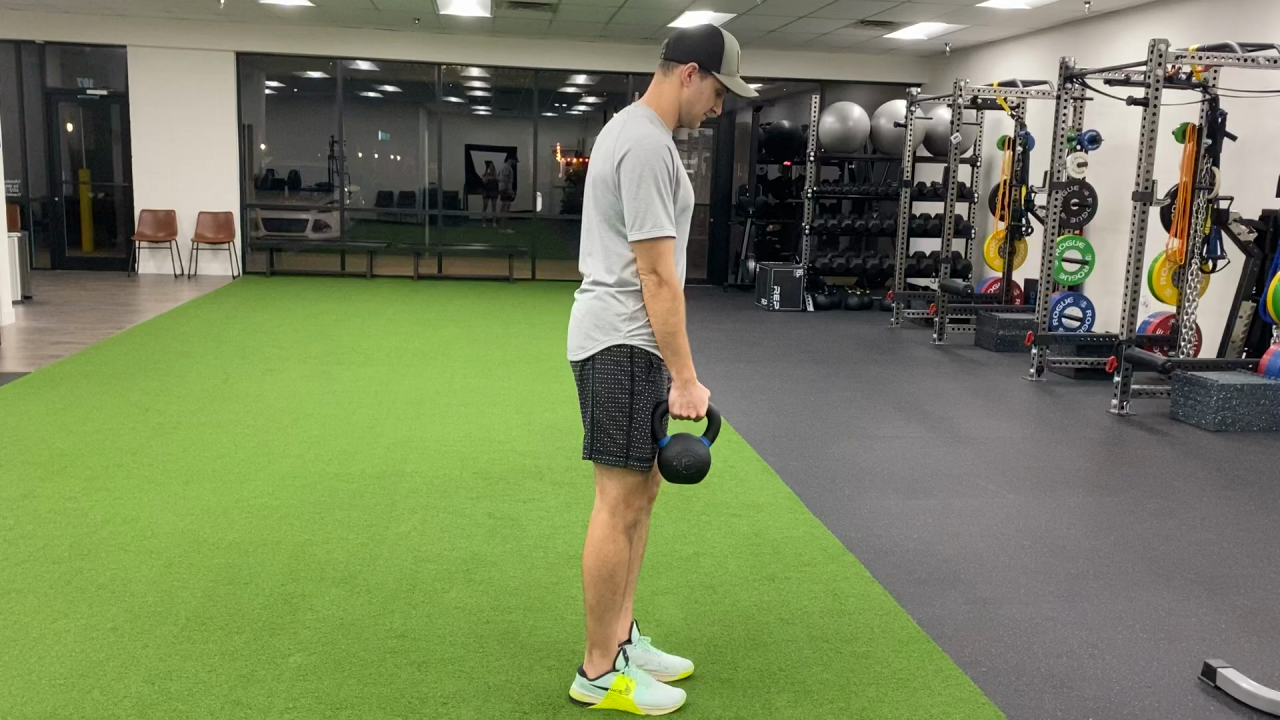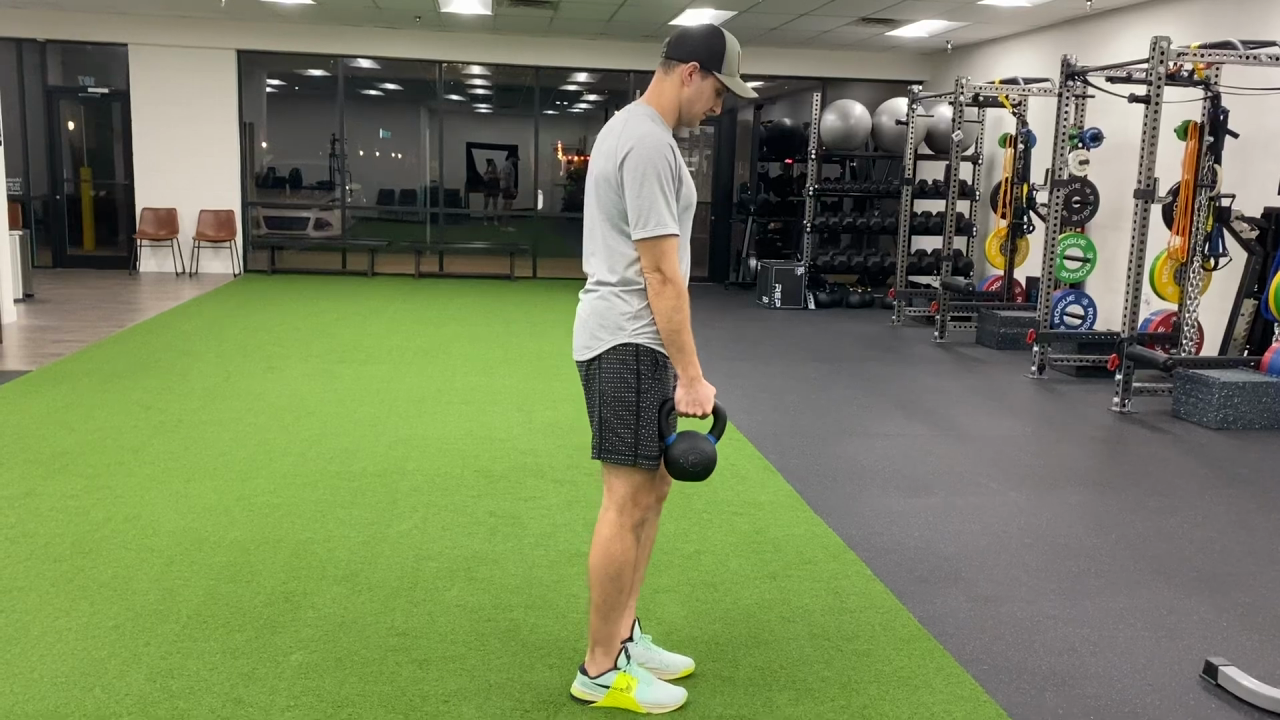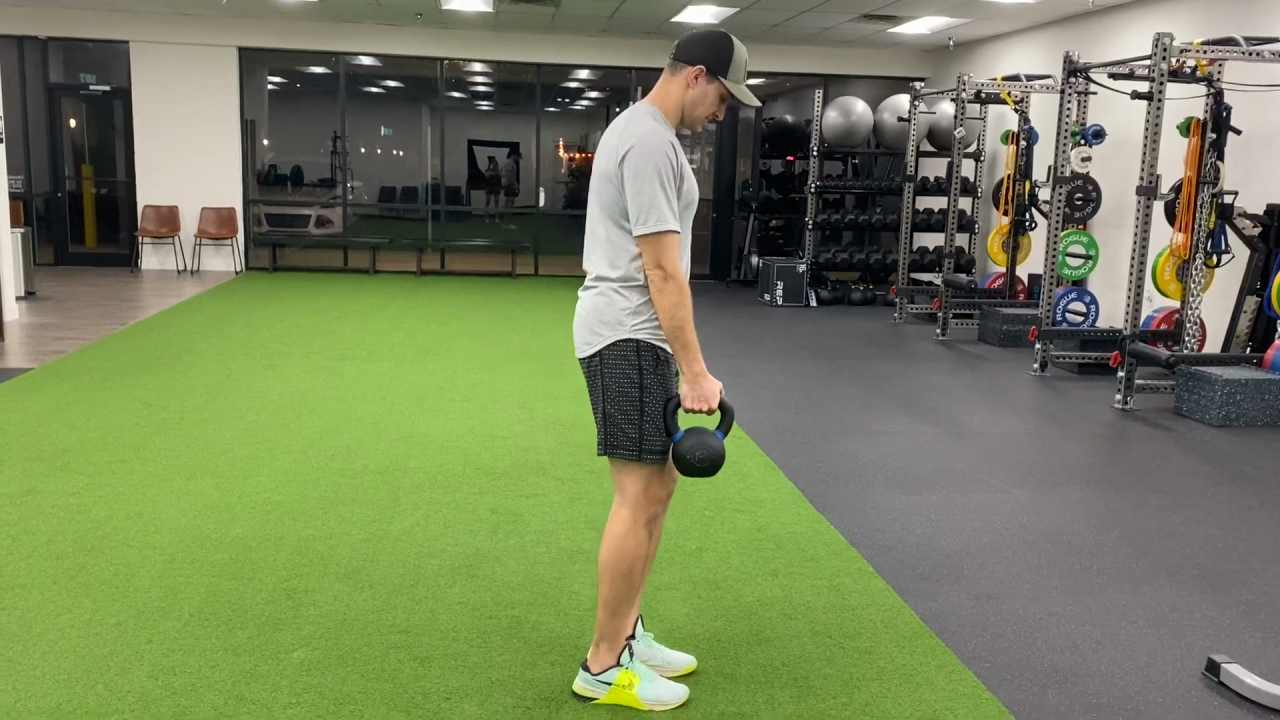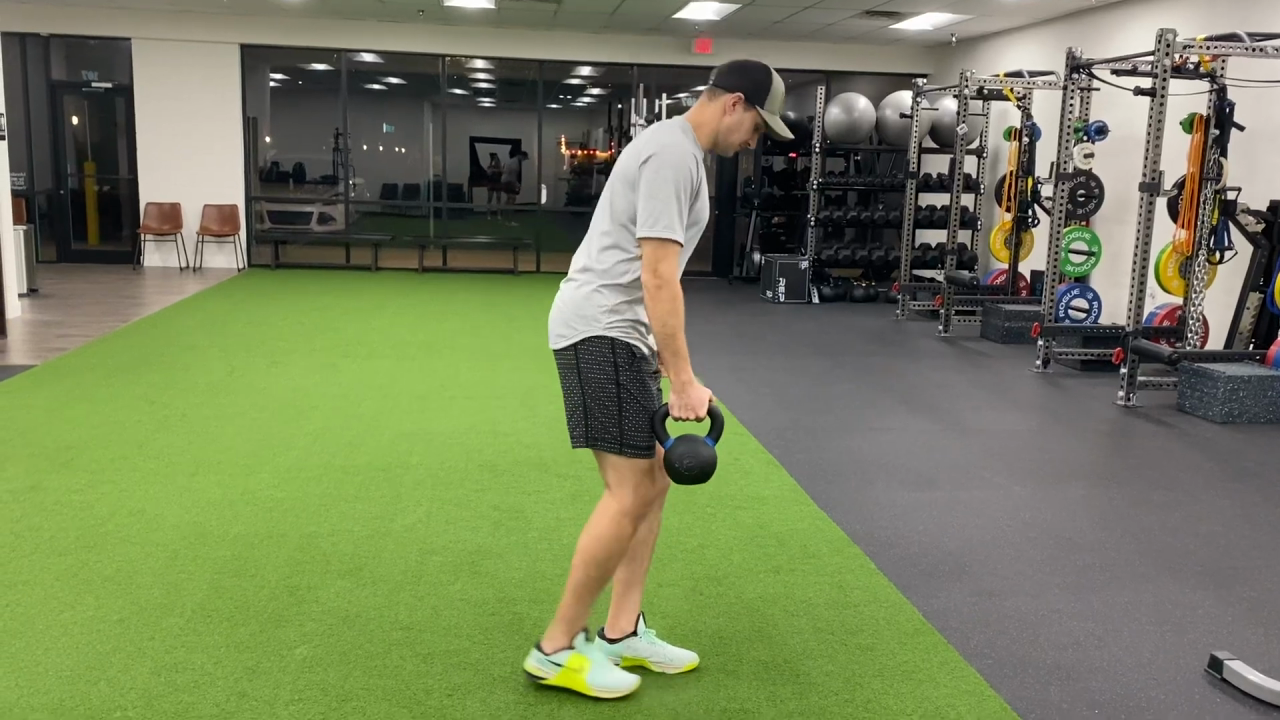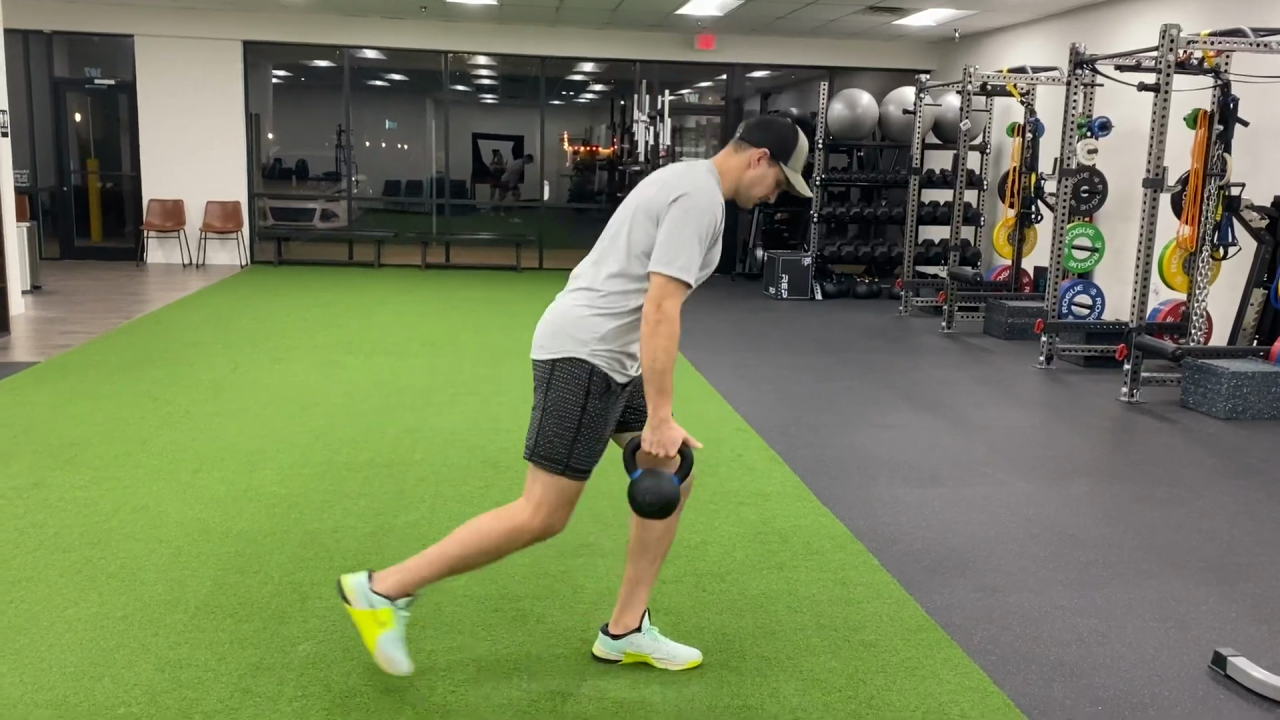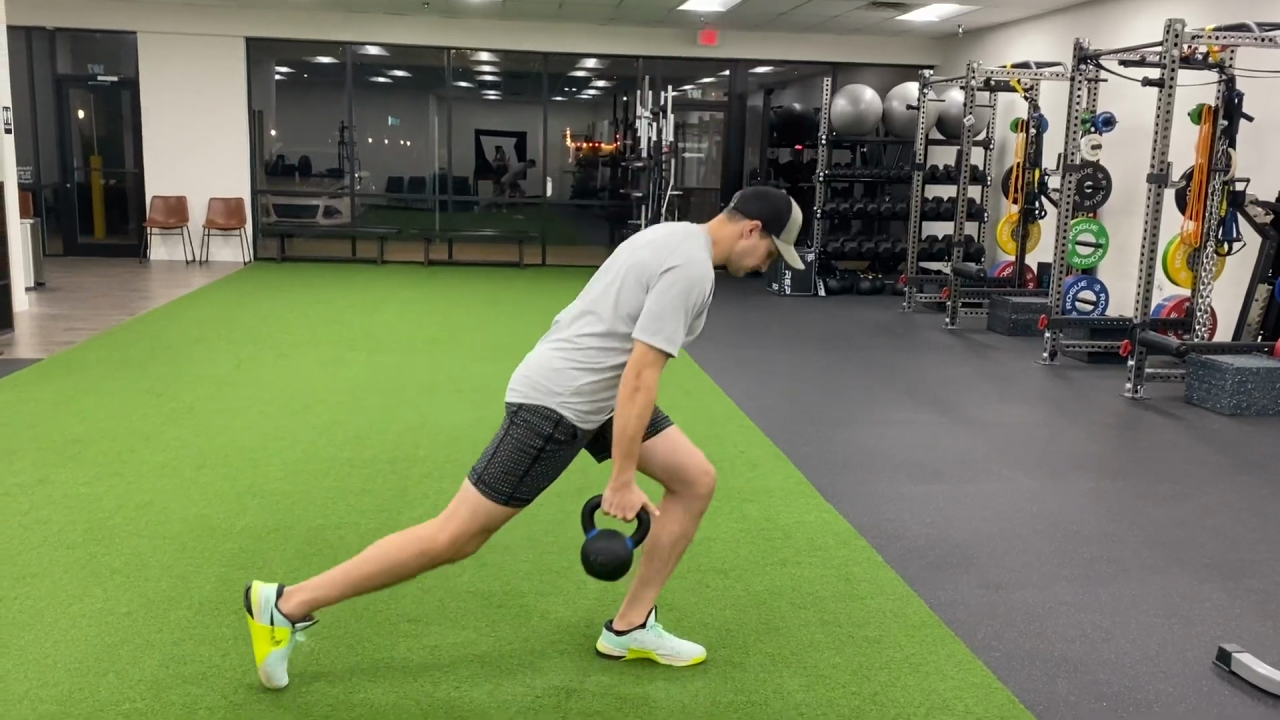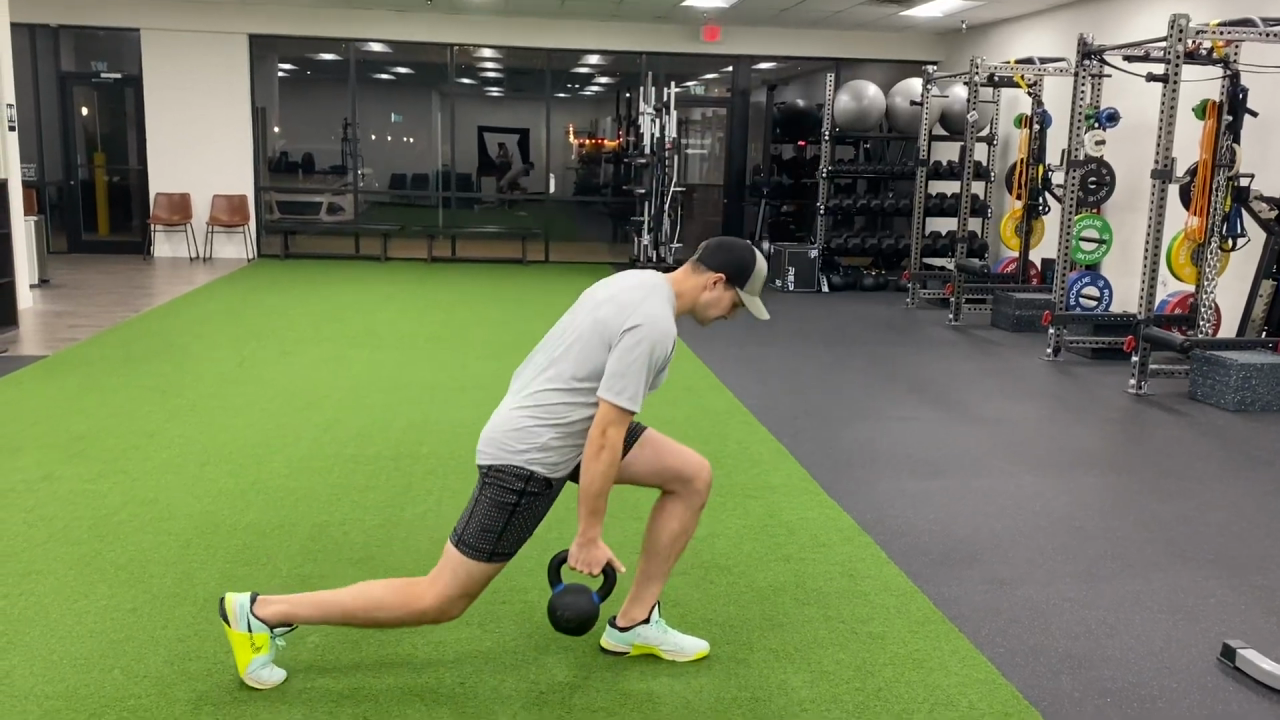
dt=0.2s
person 1, frame 1
left shoulder: (630, 131)
right shoulder: (648, 145)
right elbow: (658, 275)
left wrist: (672, 369)
right wrist: (685, 379)
left hip: (621, 339)
right hip: (623, 344)
left knee: (639, 496)
right knee: (619, 508)
left ankle: (621, 641)
person 1, frame 2
left shoulder: (630, 128)
right shoulder: (649, 143)
right elbow: (662, 274)
right wrist: (691, 376)
left hip: (627, 336)
right hip: (629, 343)
left knee: (647, 495)
right knee: (628, 506)
left ankle: (623, 639)
person 1, frame 3
left shoulder: (640, 129)
right shoulder: (650, 140)
right elbow: (663, 269)
left wrist: (683, 364)
right wrist: (696, 372)
left hip: (629, 331)
right hip: (628, 336)
left knee: (654, 488)
right knee: (640, 501)
left ankle: (624, 638)
right ankle: (605, 668)
person 1, frame 4
left shoulder: (679, 146)
right shoulder: (674, 153)
right elbow: (660, 272)
left wrist: (675, 366)
right wrist: (685, 384)
left hip: (618, 329)
right hip: (602, 331)
left knee: (646, 483)
right knee: (633, 494)
left ankle: (621, 632)
right ankle: (558, 645)
person 1, frame 5
left shoulder: (690, 179)
right shoulder: (702, 201)
right elbow: (660, 309)
right wrist: (659, 419)
left hip: (610, 352)
right hip: (585, 353)
left knee: (674, 477)
right knee: (541, 516)
left ankle: (625, 630)
right ankle: (384, 592)
person 1, frame 6
left shoulder: (676, 236)
right shoulder: (693, 270)
right elbow: (641, 376)
right wrist: (622, 480)
left hip: (587, 386)
right hip: (559, 399)
left knee: (695, 483)
right knee: (456, 534)
left ankle: (630, 628)
right ankle: (281, 605)
person 1, frame 7
left shoulder: (637, 281)
right shoulder: (653, 328)
right elbow: (606, 437)
right wrist: (590, 536)
left hip: (541, 428)
right hip: (532, 453)
left knee: (693, 477)
right knee: (442, 597)
left ankle: (634, 623)
right ankle: (260, 615)
